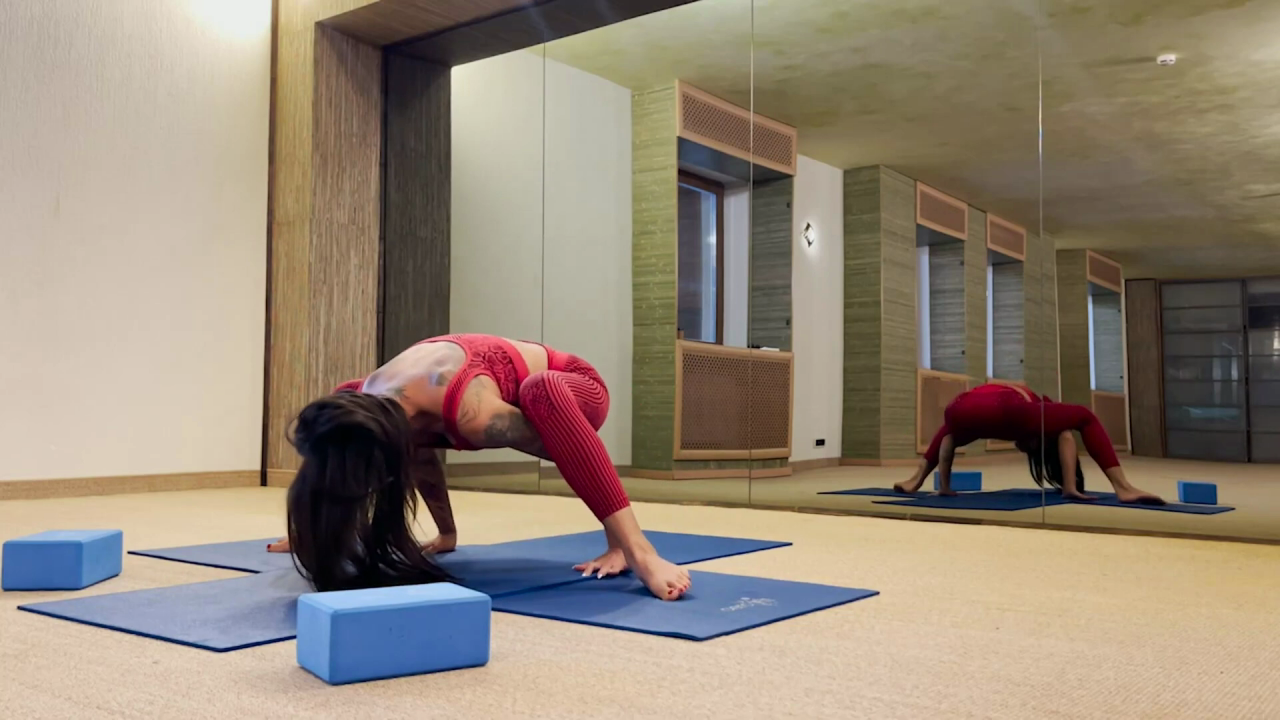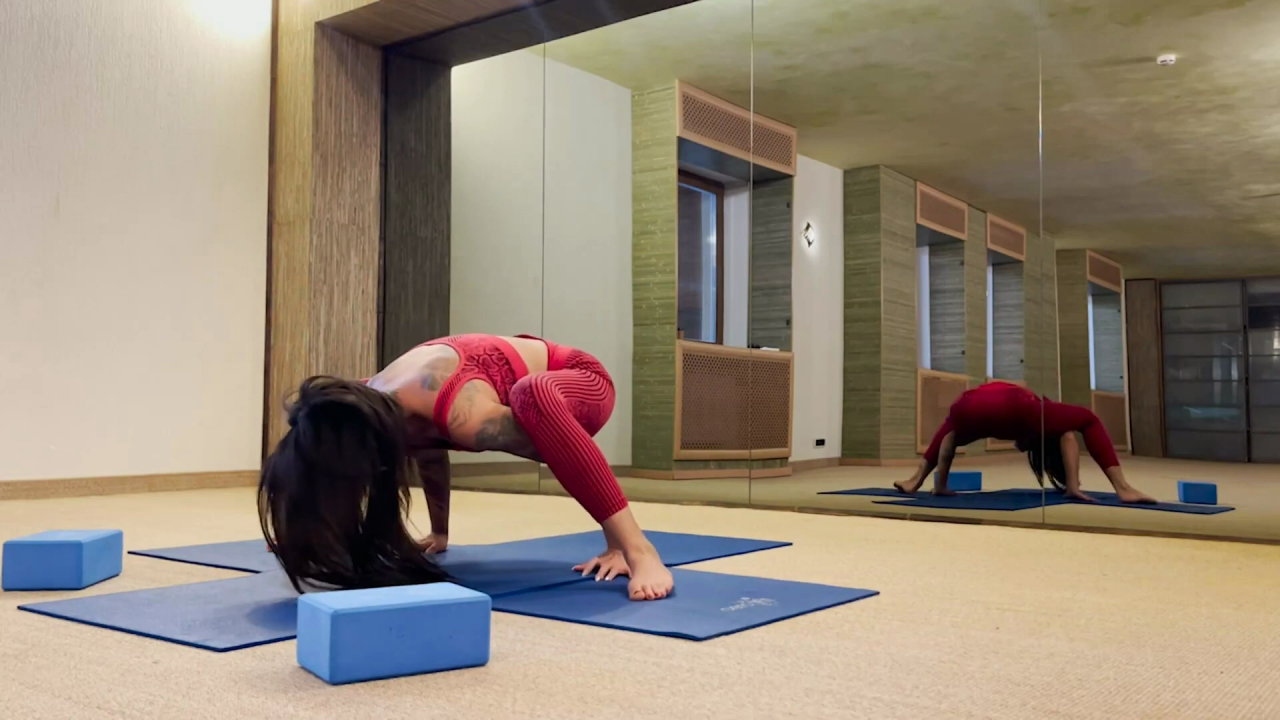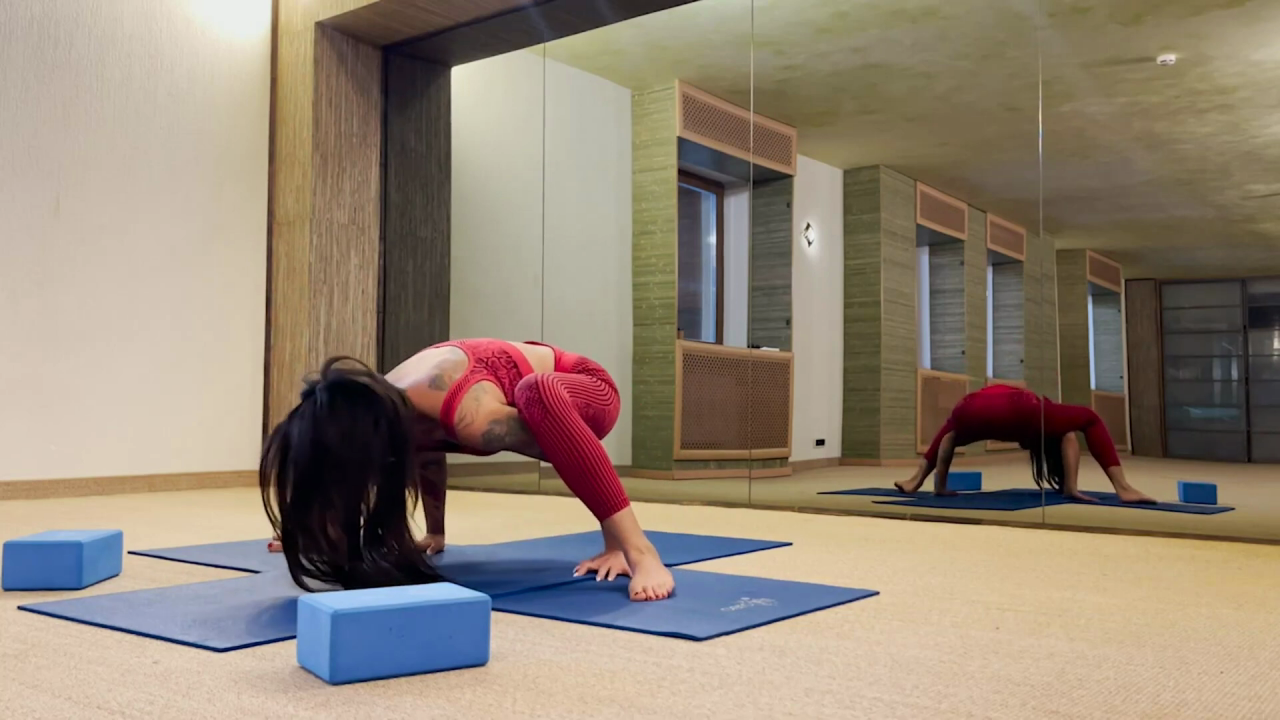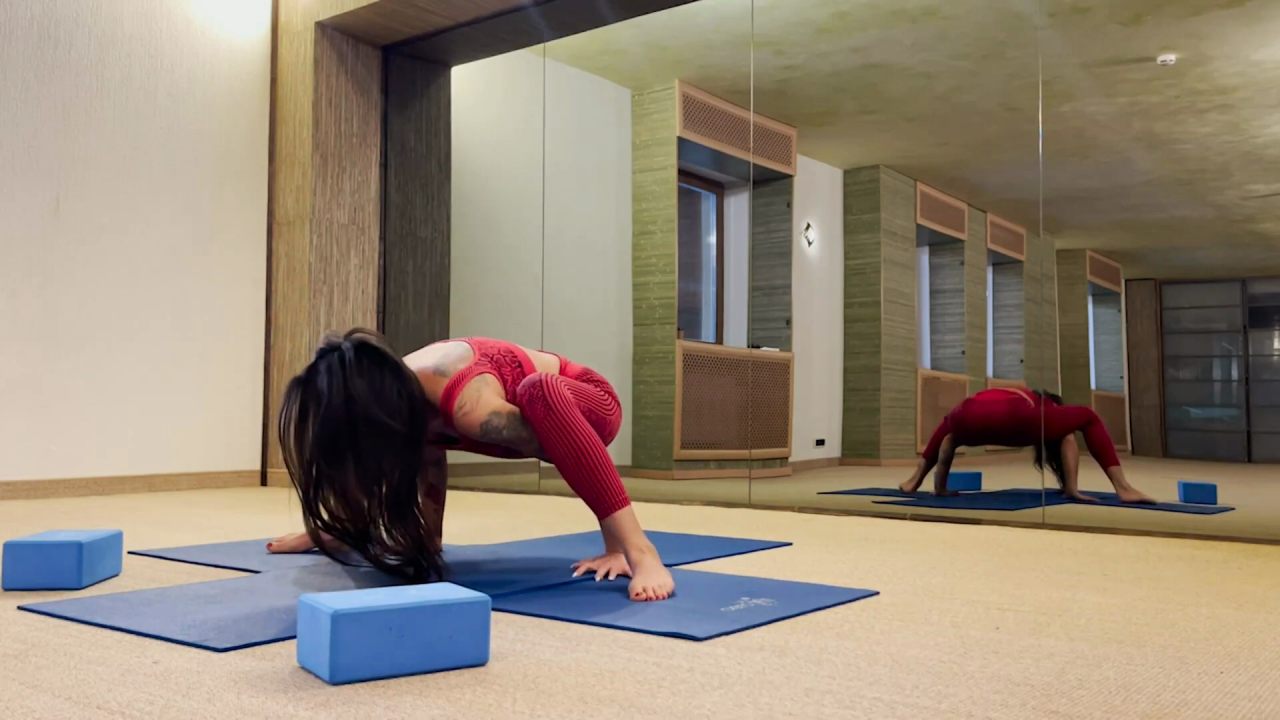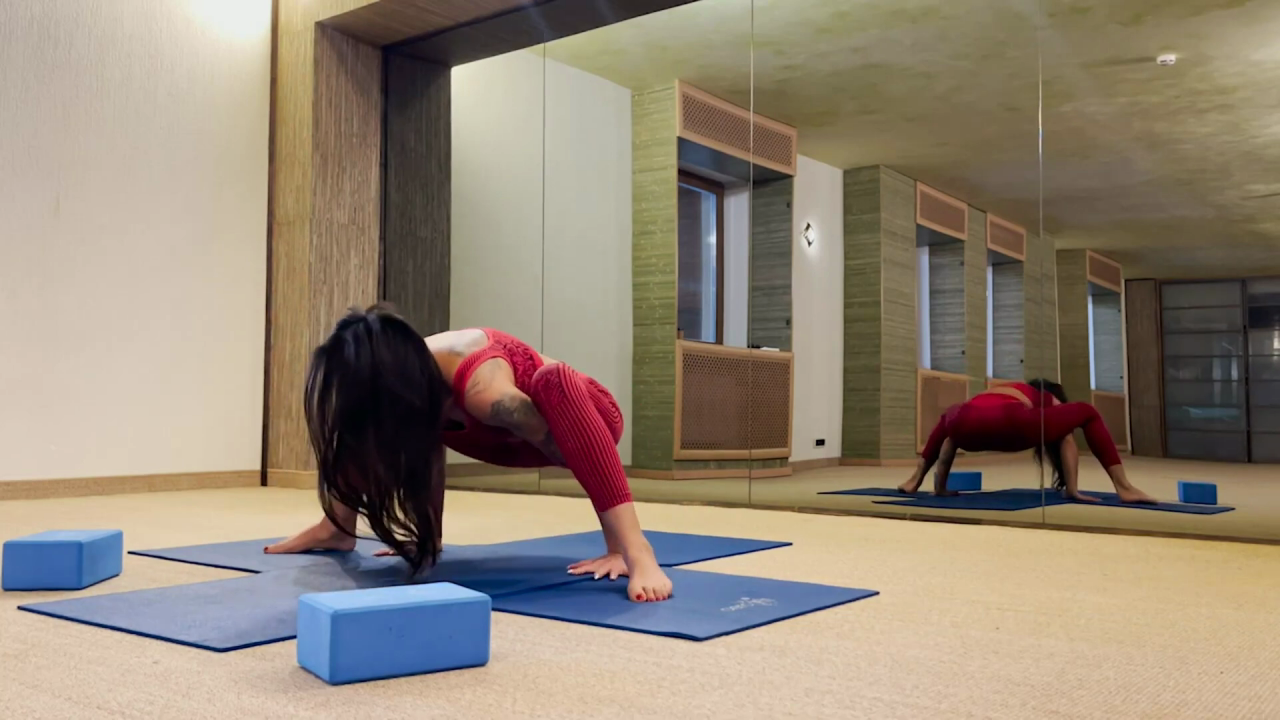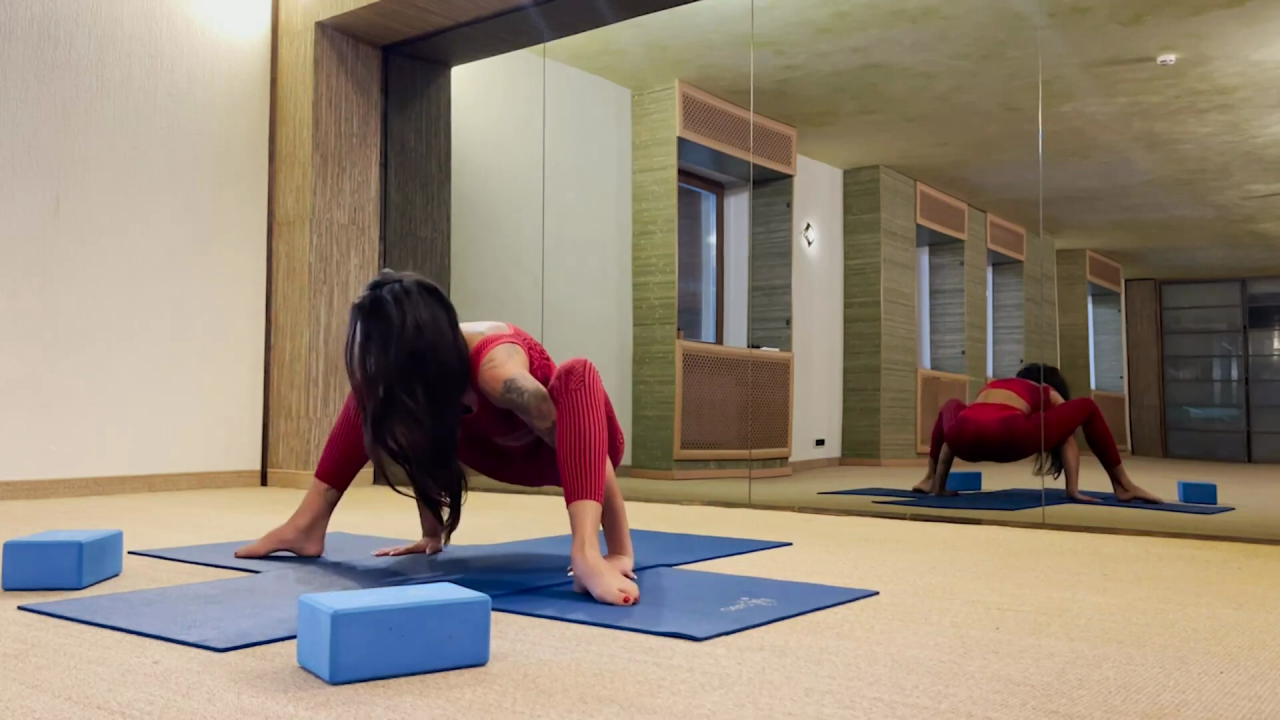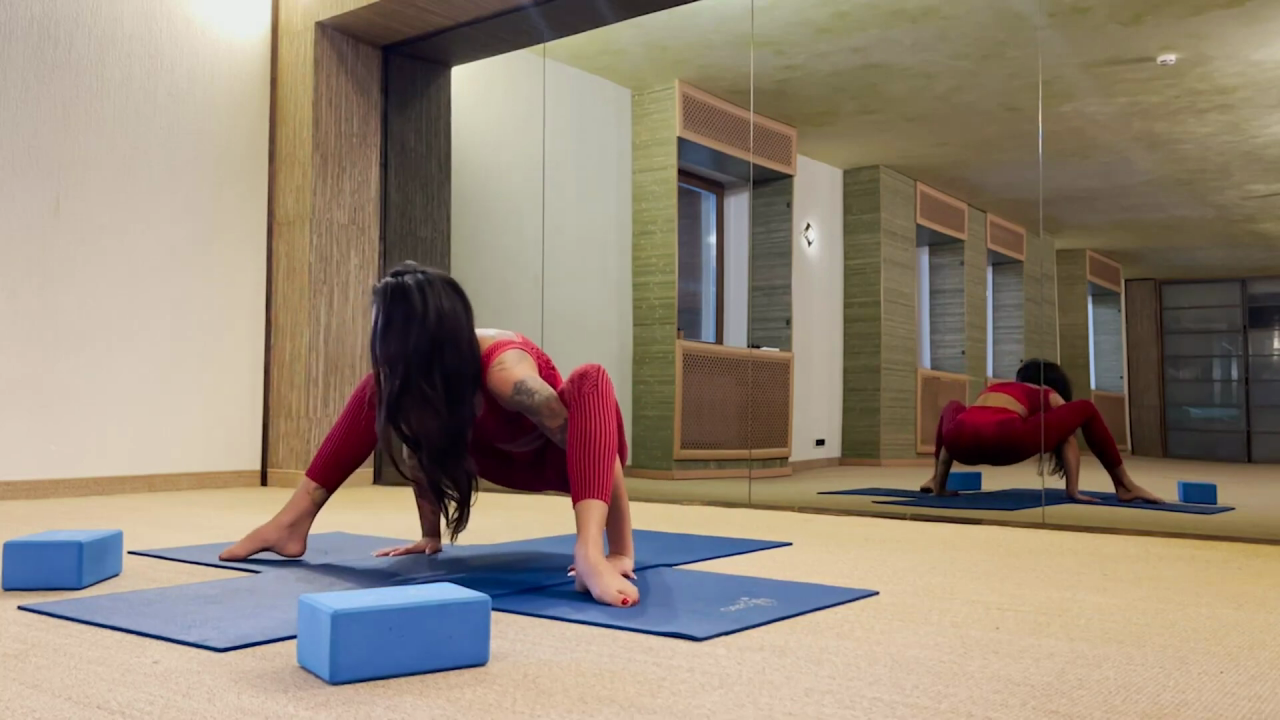
dt=0.4s
person 1, frame 1
left shoulder: (470, 410)
right shoulder: (365, 404)
left wrist: (622, 546)
right wrist: (446, 533)
left hip: (572, 390)
right hip: (515, 392)
left knee: (540, 393)
left ankle: (636, 548)
person 1, frame 2
left shoulder: (463, 415)
right shoulder: (370, 406)
left elbow: (558, 448)
left wrist: (625, 546)
right wrist: (438, 532)
left hip: (578, 382)
right hip: (521, 379)
left knee: (534, 397)
left ankle: (637, 548)
person 1, frame 3
left shoulder: (468, 414)
right shoulder: (379, 407)
left elbow: (575, 457)
left wrist: (625, 547)
right wrist: (433, 532)
left hip: (584, 391)
left knee: (538, 395)
left ankle: (636, 549)
person 1, frame 4
left shoulder: (469, 406)
right shoulder: (395, 392)
left elbow: (566, 453)
right elbow: (430, 453)
left wrist: (623, 549)
right wrist: (430, 535)
left hip: (585, 406)
right hip: (533, 418)
left knee: (539, 393)
left ankle: (639, 551)
right ankle: (339, 533)
person 1, frame 5
left shoulder: (482, 387)
right shoulder: (408, 382)
left elbow: (581, 454)
right elbow: (425, 454)
left wrist: (628, 550)
right wrist: (429, 537)
left hip: (580, 422)
left knee: (554, 382)
left ankle: (636, 554)
right ankle: (337, 528)
person 1, frame 6
left shoulder: (496, 369)
right shoulder: (403, 374)
left elbow: (596, 456)
right elbow: (418, 450)
left wrist: (619, 553)
right wrist: (431, 536)
left hip: (563, 451)
right hip: (506, 453)
left knee: (578, 377)
right knee: (375, 393)
left ankle: (587, 554)
right ankle: (309, 527)
person 1, frame 7
left shoulder: (505, 372)
right shoulder: (406, 380)
left elbow: (599, 452)
right elbow: (418, 452)
left wrist: (620, 554)
right wrist: (430, 536)
left hip: (565, 459)
right hip: (509, 459)
left knee: (589, 382)
right knee: (377, 391)
left ankle: (590, 553)
right ankle: (293, 526)
person 2, frame 1
right shoulder: (1040, 409)
left elbow: (947, 438)
right elbow: (1066, 436)
left wrist: (944, 486)
right wrist: (1071, 488)
left hip: (961, 411)
right hip: (1003, 411)
left knee: (951, 428)
right knee: (1086, 418)
left ankle: (915, 481)
right ankle: (1123, 488)
person 2, frame 2
right shoulder: (1041, 411)
left elbow: (948, 438)
right elbow: (1068, 436)
left wrist: (940, 486)
right wrist: (1073, 487)
left hip: (967, 409)
right hip: (1011, 408)
left knee: (953, 427)
right knee: (1088, 421)
left ankle: (915, 481)
right ankle: (1123, 489)
person 2, frame 3
right shoulder: (1036, 407)
left elbow: (948, 438)
right elbow: (1069, 436)
left wrist: (940, 486)
right wrist: (1071, 487)
left hip: (970, 412)
right hip: (1013, 412)
left knee: (952, 427)
right knee: (1089, 420)
left ankle: (915, 481)
right ankle: (1123, 488)
person 2, frame 4
right shoulder: (1047, 408)
left elbow: (948, 439)
right elbow: (1067, 438)
left wrist: (940, 486)
right wrist: (1072, 488)
left hip: (970, 419)
right hip: (1012, 418)
left knee: (951, 422)
right knee: (1088, 418)
left ankle: (914, 481)
right ankle: (1122, 488)
person 2, frame 5
left shoulder: (996, 388)
right shoulder: (1051, 401)
left elbow: (949, 437)
right elbow: (1067, 438)
left wrist: (940, 486)
right wrist: (1072, 489)
left hip: (968, 424)
right hip: (1010, 423)
left knee: (954, 415)
right knee: (1086, 413)
left ankle: (916, 481)
right ankle: (1123, 488)
person 2, frame 6
left shoulder: (993, 386)
right shoulder: (1051, 394)
right elbow: (1068, 437)
left wrist: (939, 485)
right wrist: (1073, 490)
left hip: (966, 437)
right hip: (1009, 437)
left knee: (952, 407)
right knee: (1087, 408)
left ankle: (929, 480)
right ankle: (1123, 487)
person 2, frame 7
left shoulder: (993, 389)
right shoulder: (1051, 396)
right elbow: (1068, 438)
left wrist: (939, 485)
right wrist: (1073, 490)
left hip: (962, 441)
right hip: (1005, 439)
left knee: (953, 408)
right knee: (1085, 410)
left ankle: (935, 482)
right ankle: (1124, 487)
